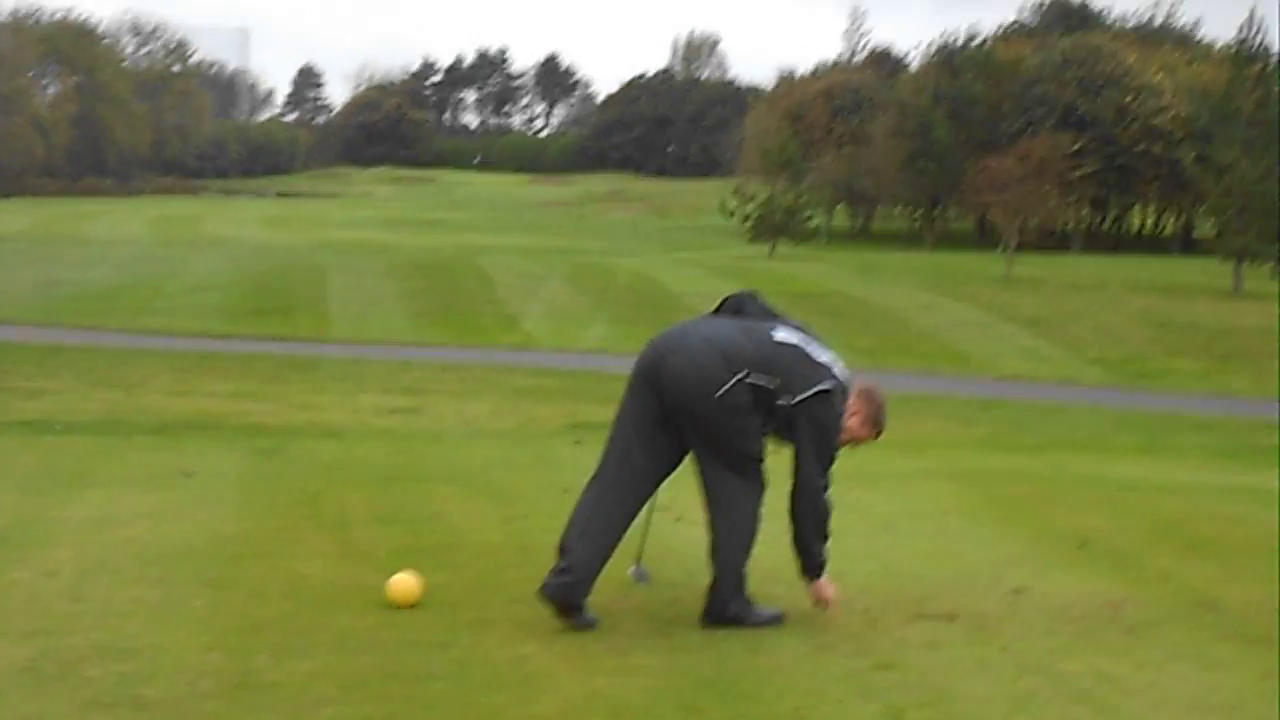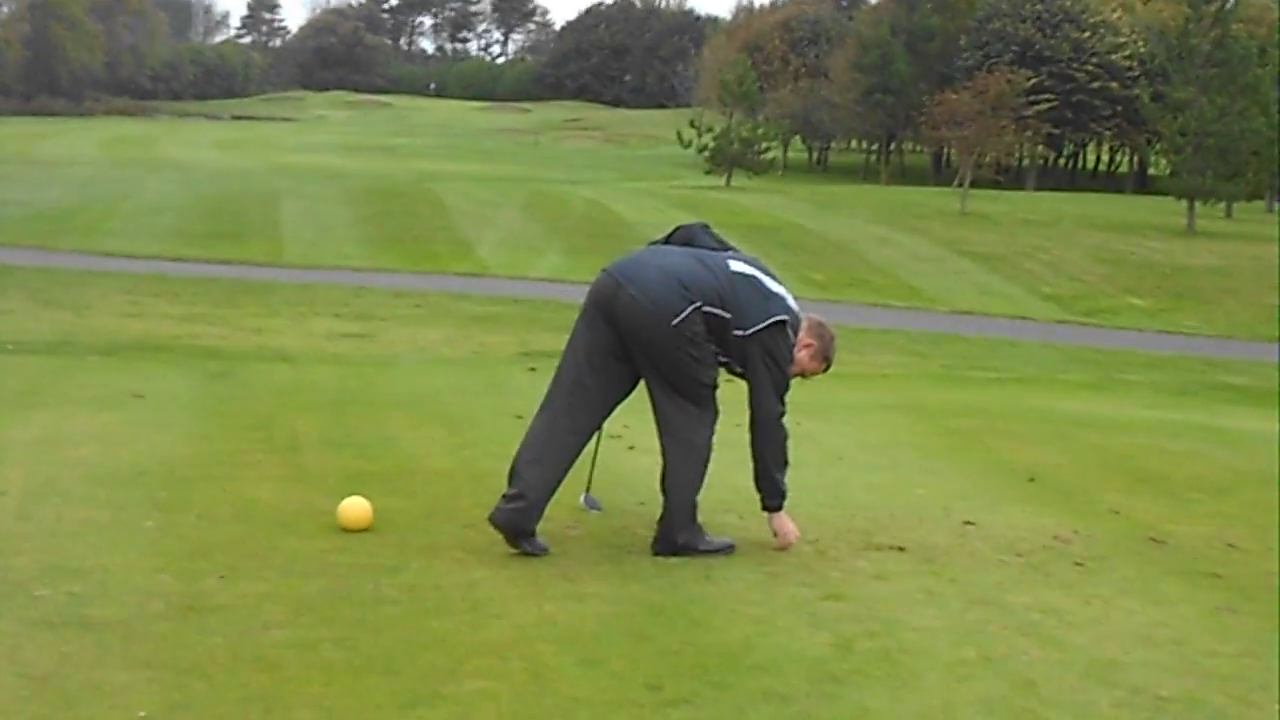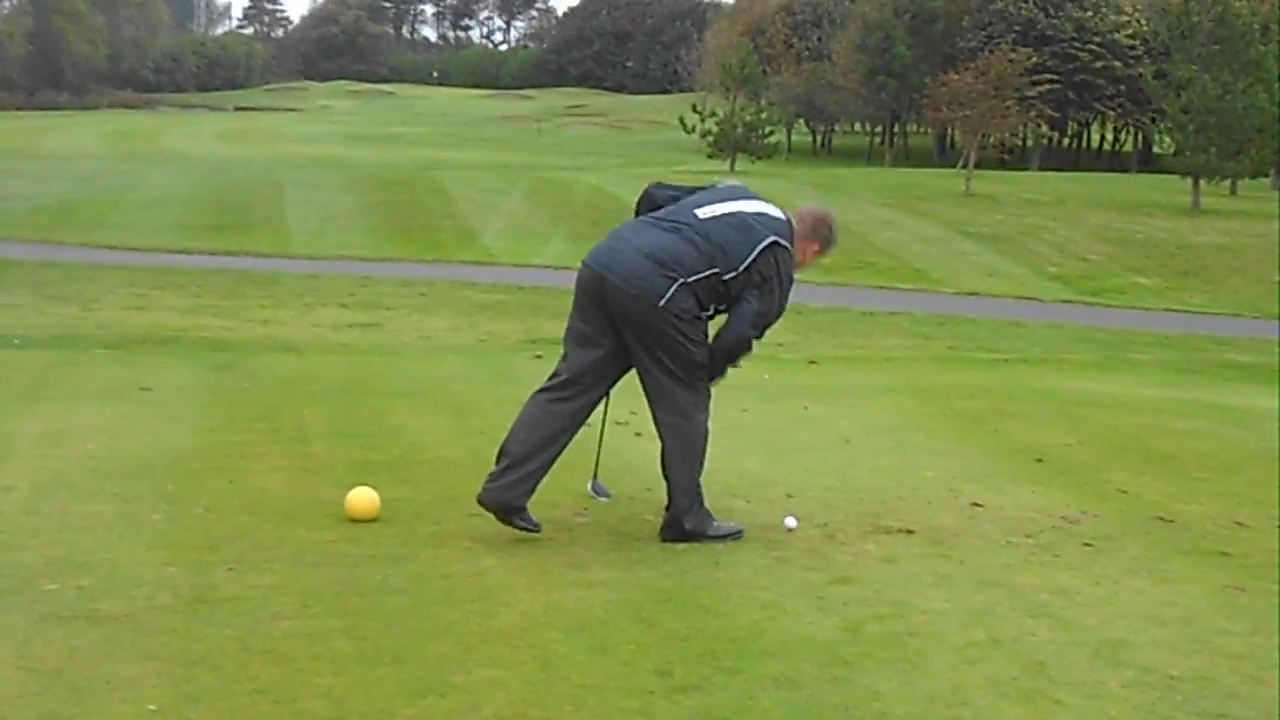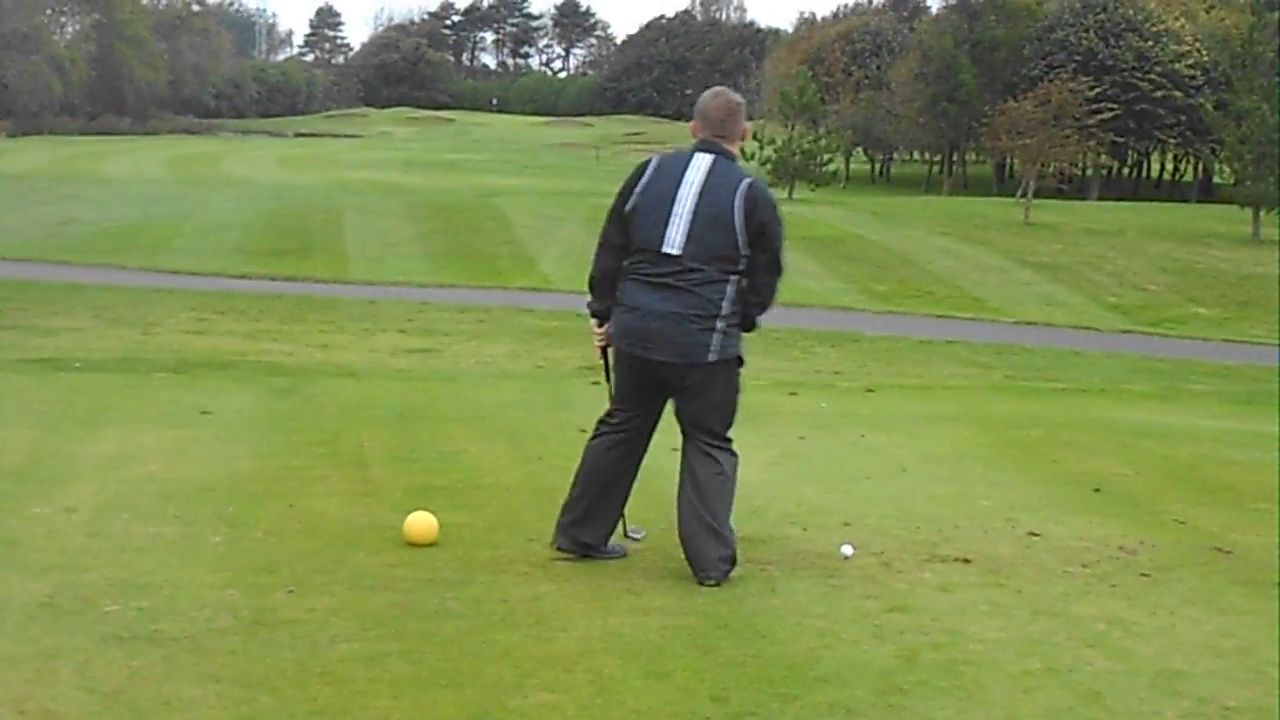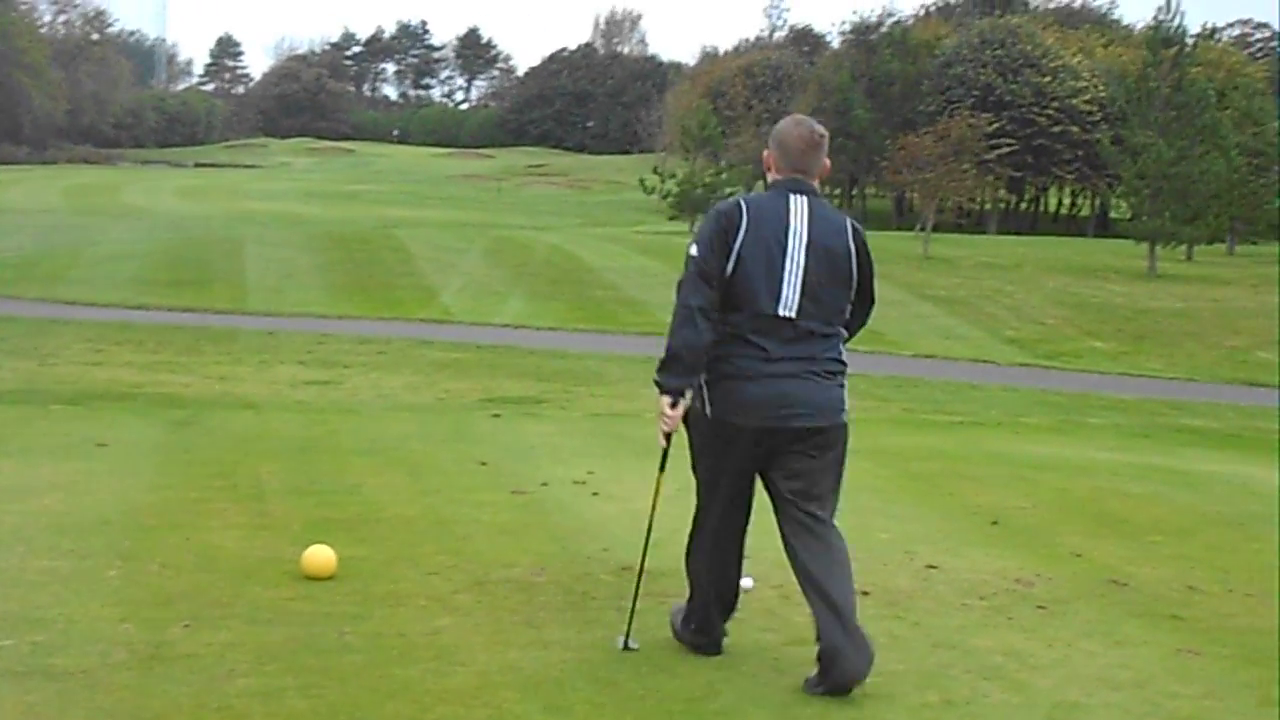
dt=1s
person 1, frame 1
left shoulder: (804, 349)
right shoulder: (825, 401)
left elbow: (742, 303)
right elbow: (809, 491)
right wrist: (815, 573)
left hip: (663, 351)
right hip: (711, 378)
left knee: (620, 479)
right knee: (739, 486)
left ankle: (567, 584)
right ankle: (728, 603)
person 1, frame 2
left shoulder: (755, 283)
right shoulder: (776, 332)
left elbow: (693, 234)
right elbow: (767, 421)
right wrist: (775, 507)
left hip: (616, 280)
right hip: (664, 307)
left knee: (571, 406)
right knee: (692, 417)
left ankle: (517, 511)
right ankle: (679, 532)
person 1, frame 3
left shoulder: (735, 195)
right shoulder: (774, 259)
left elbow: (655, 196)
right elbow: (740, 333)
right wrist: (708, 373)
left hip: (603, 262)
right hip: (656, 290)
left knee: (572, 382)
right knee: (684, 402)
left ankle: (504, 488)
right ankle: (687, 517)
person 1, frame 4
left shoulder: (650, 171)
right shoulder: (752, 194)
left elbow: (610, 249)
right elbow: (764, 279)
left wrist: (604, 311)
right wrist: (736, 323)
left hip: (636, 326)
right hip: (703, 339)
left knee: (623, 426)
right knee: (708, 444)
left ankle: (579, 532)
right ankle: (712, 558)
person 1, frame 5
left shoulder: (731, 218)
right shoulder: (848, 234)
left elbow: (695, 309)
right elbow: (856, 314)
left wrist: (675, 386)
left hip: (733, 397)
right hip: (816, 403)
left knee: (720, 512)
right knee: (812, 520)
left ankle: (703, 624)
right ankle: (844, 651)
